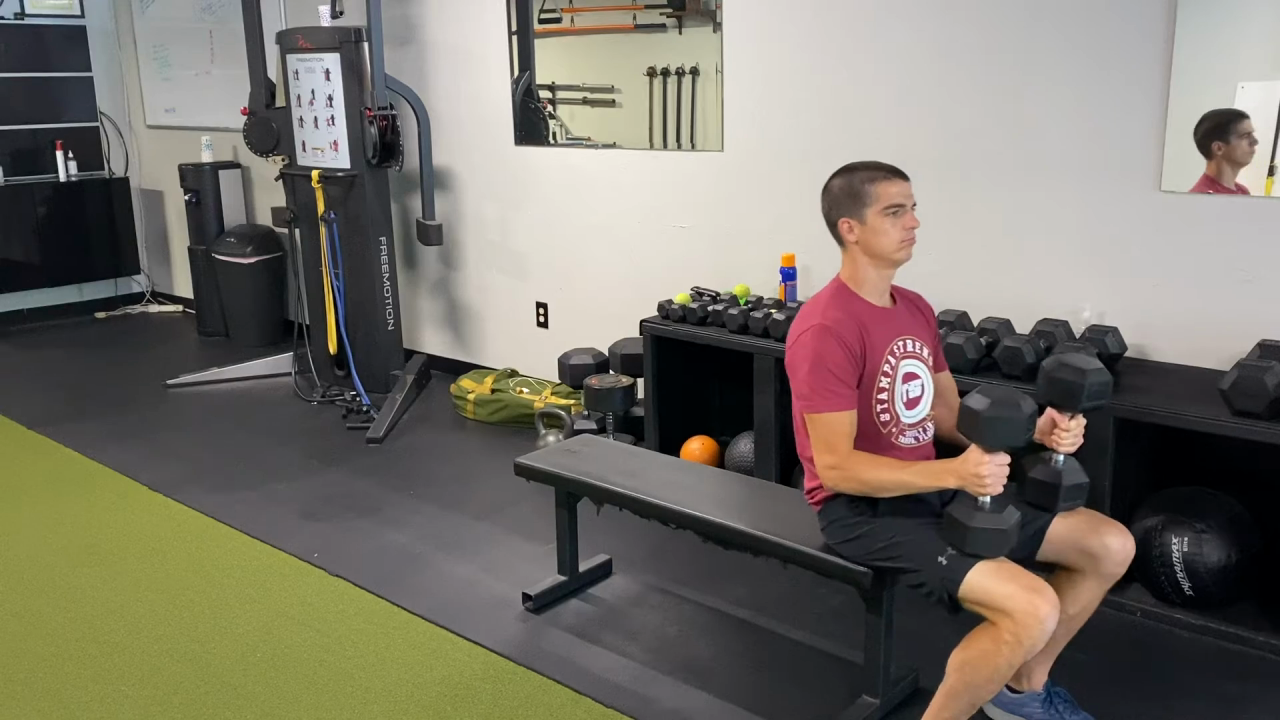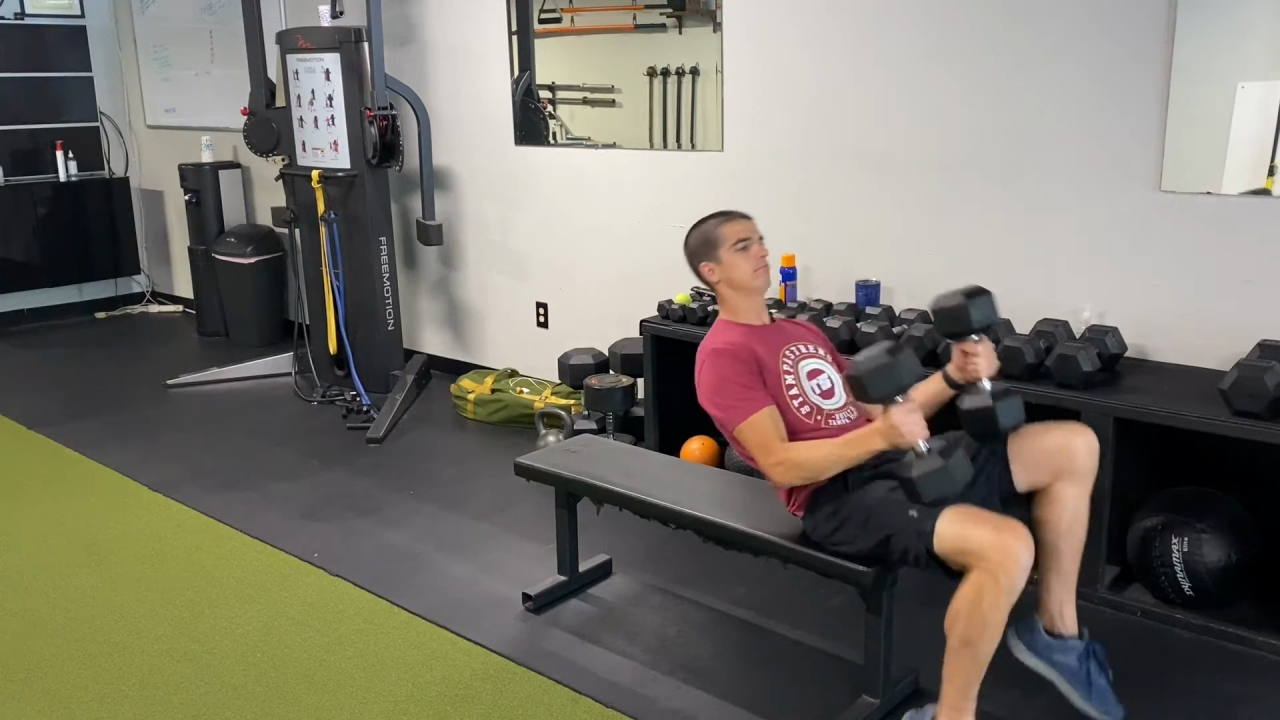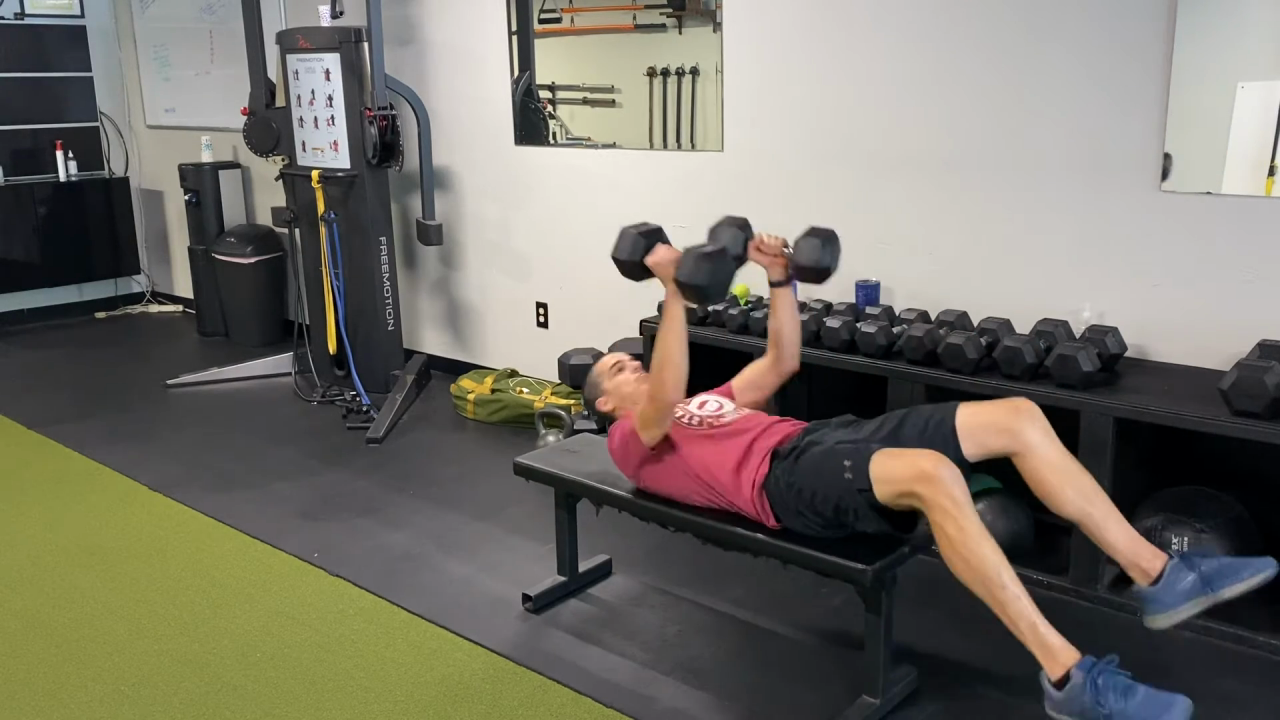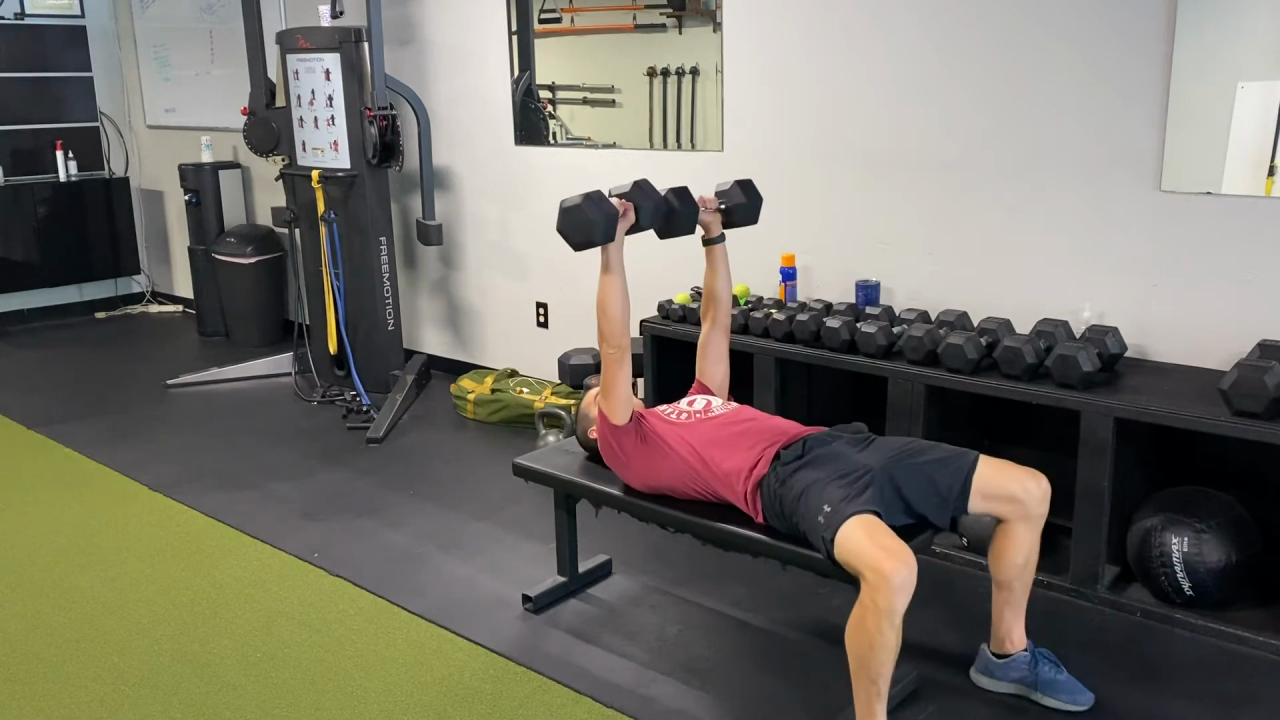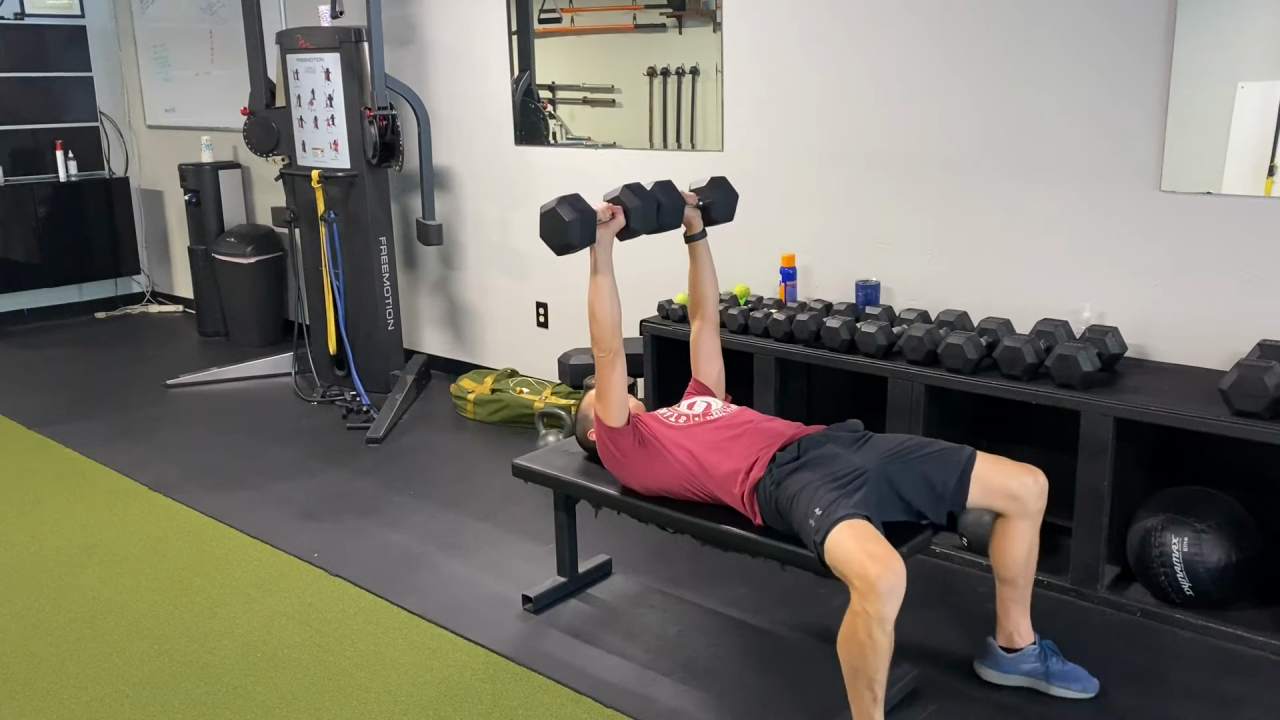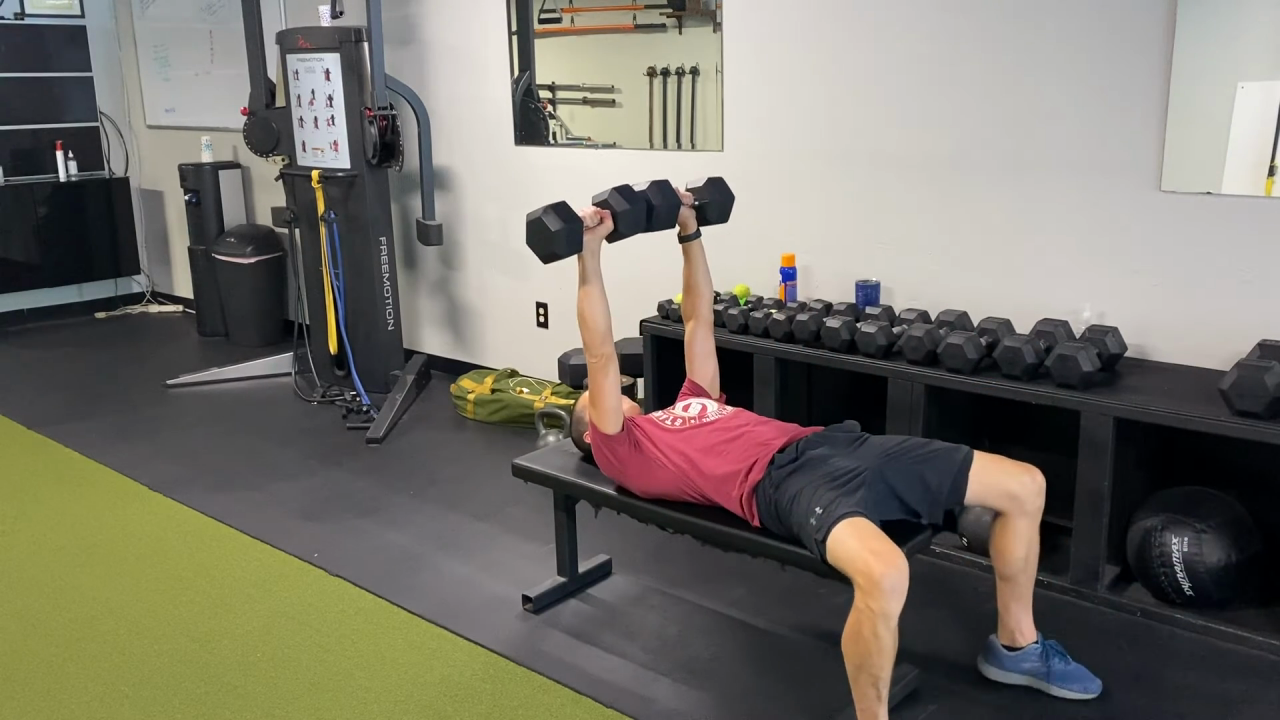
dt=0.7s
person 1, frame 1
left shoulder: (915, 308)
right shoulder: (826, 328)
left elbow: (951, 415)
right elbow: (835, 467)
left wrist: (1032, 430)
right wrist: (952, 474)
left hip: (927, 486)
right hip: (863, 507)
left knee: (1110, 547)
right knee: (1033, 611)
person 1, frame 2
left shoulder: (802, 332)
right shoulder: (722, 355)
left elbow: (884, 410)
right elbow: (782, 465)
left wrist: (954, 378)
right wrist: (882, 434)
left hip: (899, 467)
right hip: (839, 499)
left knee: (1074, 448)
right knee: (1007, 551)
left ankle: (1057, 632)
person 1, frame 3
left shoulder: (708, 397)
right shoulder: (632, 441)
left elbow: (783, 361)
right elbow: (667, 402)
left wrist: (779, 279)
right wrist: (674, 293)
left hip: (826, 437)
right hip: (786, 476)
left knee: (1017, 417)
right knee: (934, 476)
left ankle: (1156, 576)
person 1, frame 4
left shoulder: (695, 406)
right shoulder: (626, 446)
left elbow: (716, 324)
right elbow: (615, 351)
left wrist: (713, 235)
right wrist: (612, 248)
left hip: (840, 444)
right hip: (786, 476)
left knee: (1029, 491)
right knee: (892, 571)
left ankle: (1007, 653)
person 1, frame 5
left shoulder: (693, 407)
right shoulder: (627, 449)
left elbow: (704, 322)
right elbow: (608, 353)
left wrist: (696, 233)
right wrist: (601, 250)
right hip: (784, 474)
left knee: (1025, 486)
right knee: (880, 578)
left ankle: (1013, 647)
person 1, frame 6
left shoulder: (689, 406)
right shoulder: (622, 450)
left elbow: (699, 323)
right elbow: (600, 358)
left wrist: (688, 232)
right wrist: (589, 253)
left hip: (831, 443)
right hip: (781, 477)
left knee: (1024, 485)
right knee: (884, 575)
left ankle: (1016, 646)
